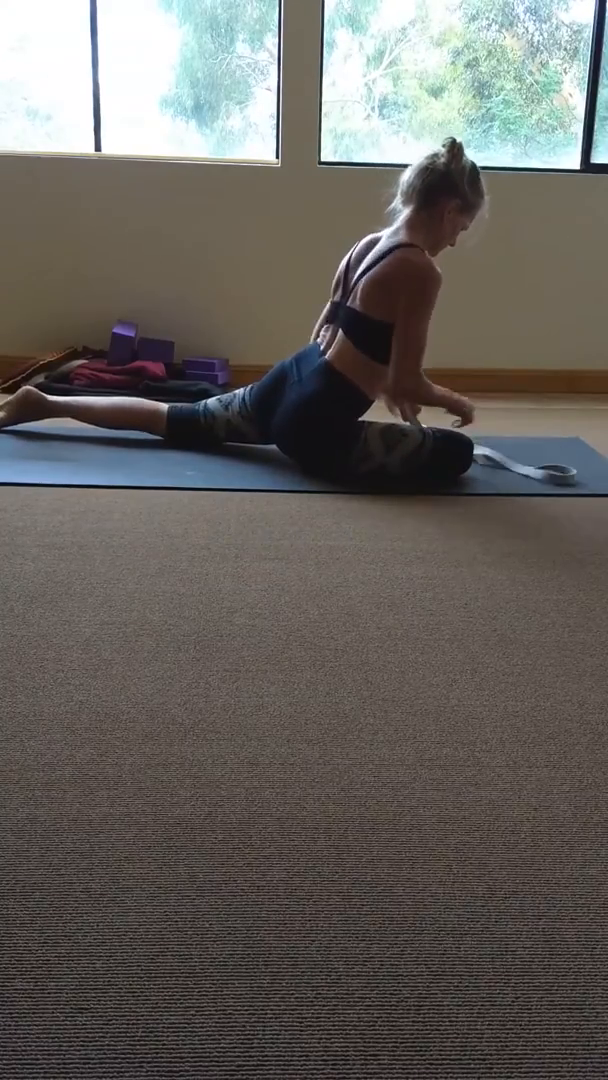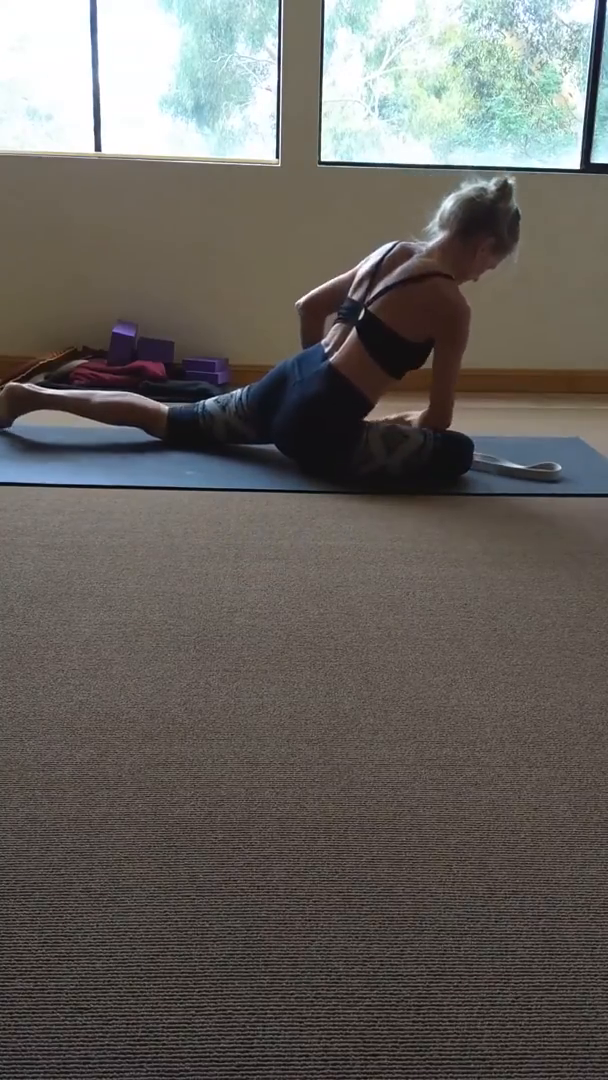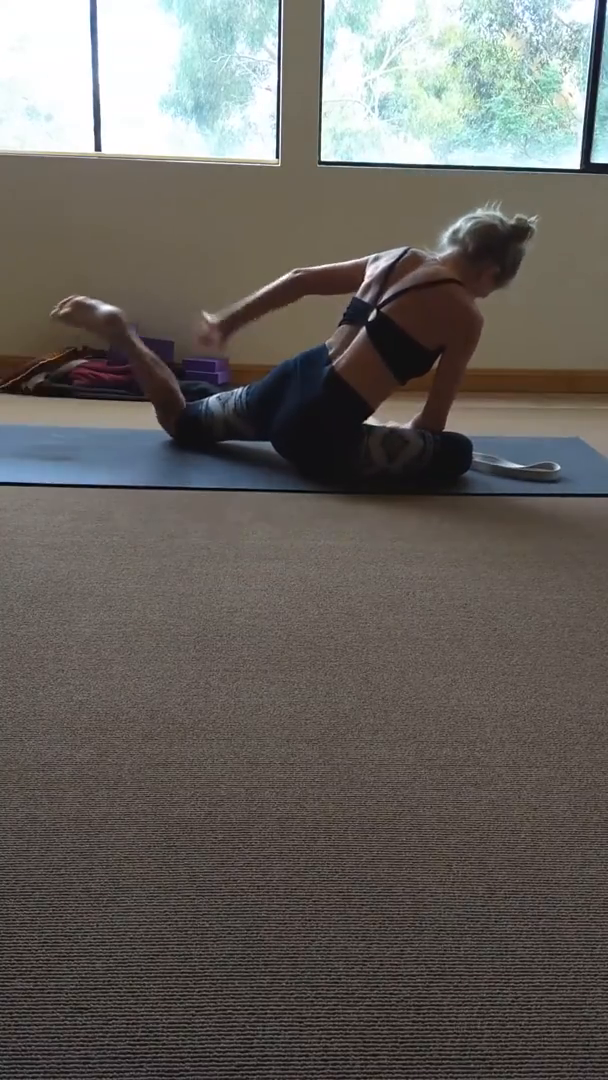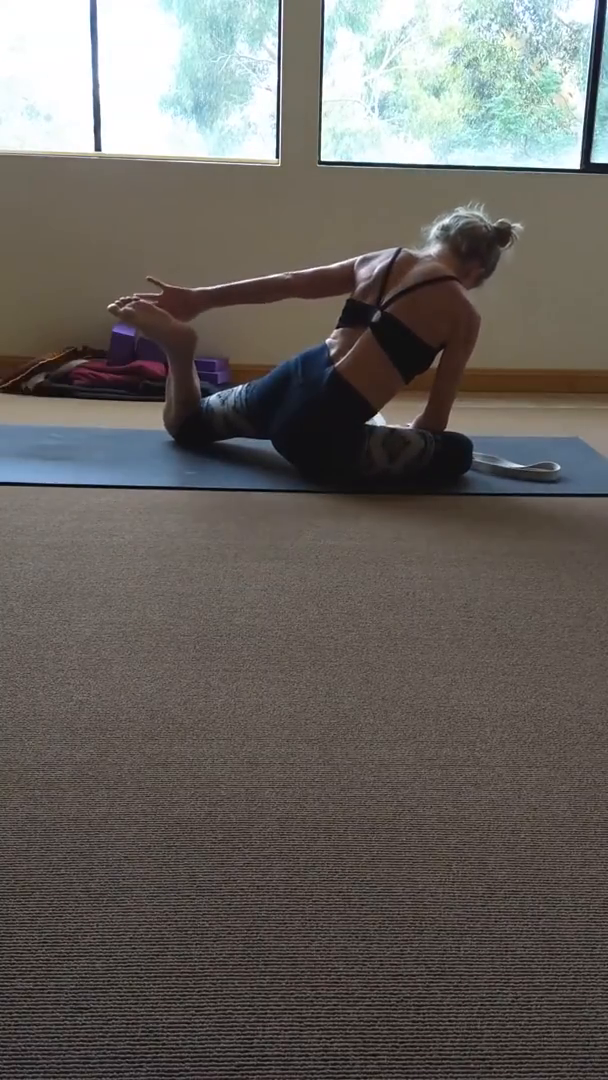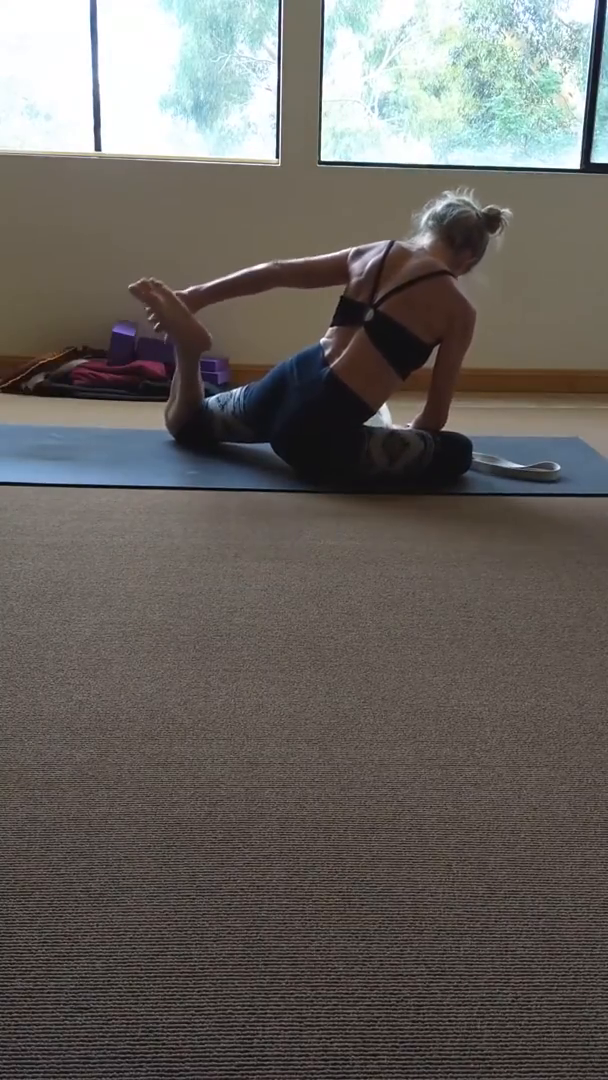
dt=0.5s
person 1, frame 1
left shoulder: (366, 246)
right shoulder: (419, 271)
right elbow: (406, 382)
left wrist: (385, 390)
right wrist: (450, 400)
left hip: (287, 384)
right hip: (315, 426)
left knee: (173, 419)
left ankle: (44, 402)
person 1, frame 2
left shoulder: (389, 253)
right shoulder: (450, 306)
left elbow: (307, 306)
right elbow: (439, 419)
right wrist: (409, 422)
left hip: (285, 384)
right hip: (317, 428)
left knee: (167, 419)
person 1, frame 3
left shoulder: (394, 259)
right shoulder: (465, 317)
left elbow: (300, 279)
right elbow: (432, 423)
left wrist: (227, 320)
right wrist: (400, 435)
left hip: (289, 381)
right hip: (318, 432)
left knee: (183, 420)
left ankle: (115, 330)
person 1, frame 4
left shoulder: (379, 260)
right shoulder: (464, 316)
left elbow: (289, 283)
right elbow: (435, 422)
left wrist: (200, 298)
right wrist: (407, 439)
left hip: (290, 383)
right hip: (323, 432)
left knee: (184, 426)
left ankle: (177, 346)
person 1, frame 5
left shoulder: (370, 254)
right shoulder: (458, 311)
left elbow: (277, 271)
right elbow: (435, 418)
left wrist: (195, 297)
right wrist: (406, 437)
left hip: (288, 383)
right hip: (319, 437)
left knee: (185, 425)
right knee: (457, 453)
left ankle: (186, 344)
